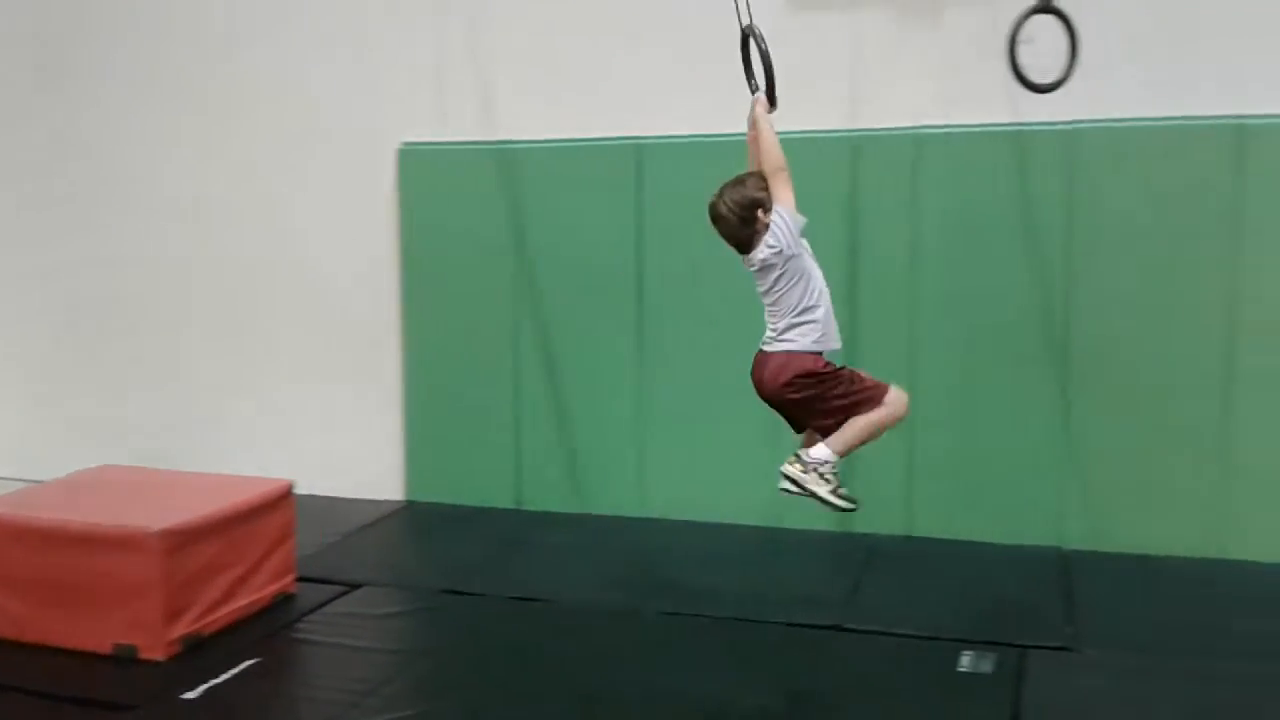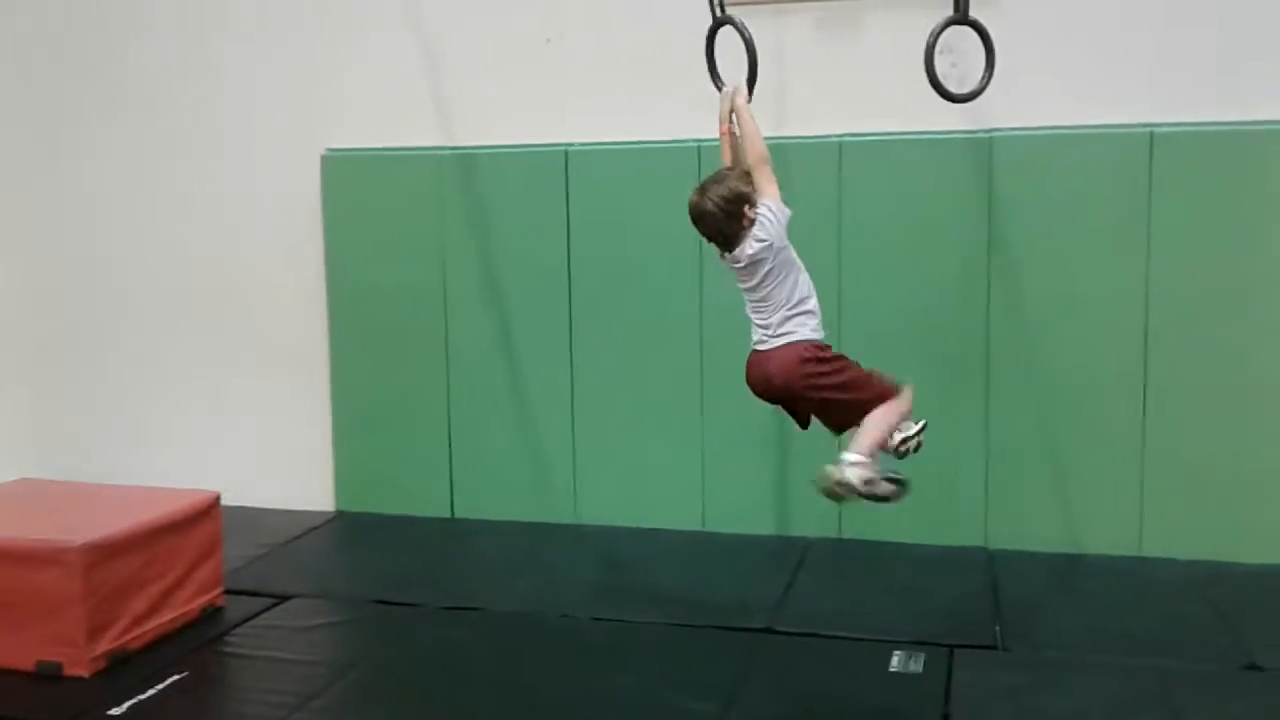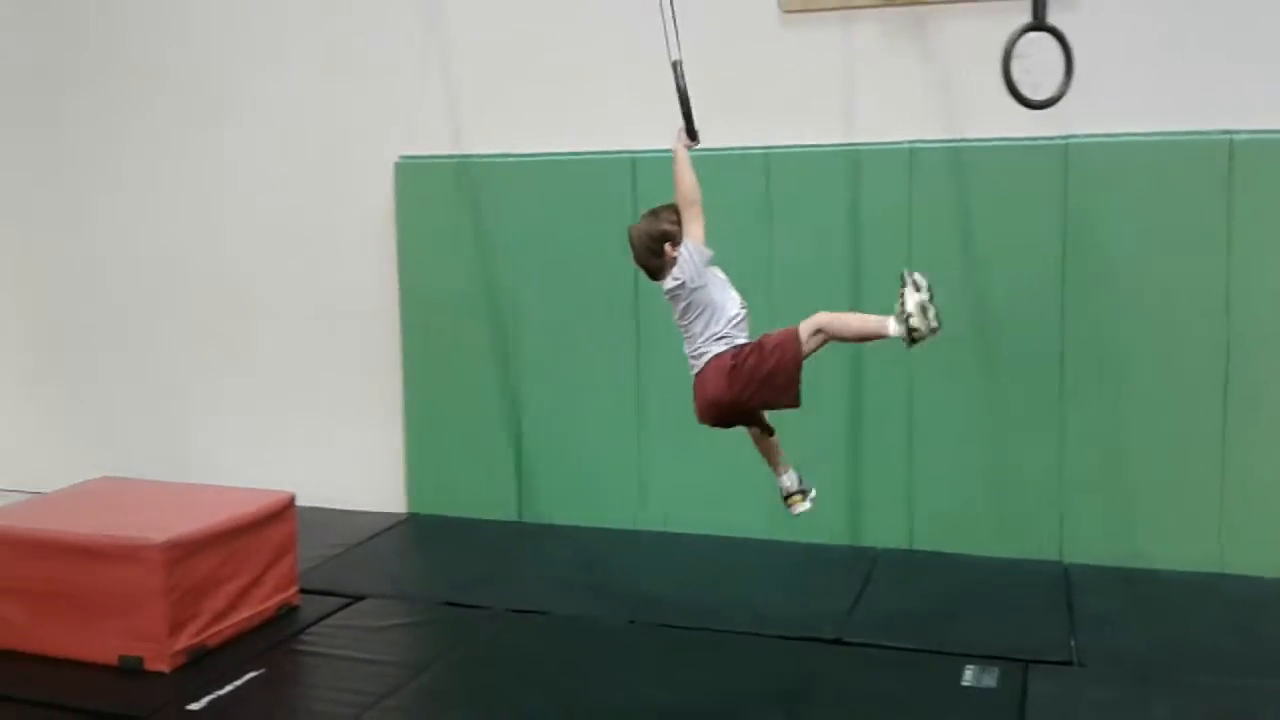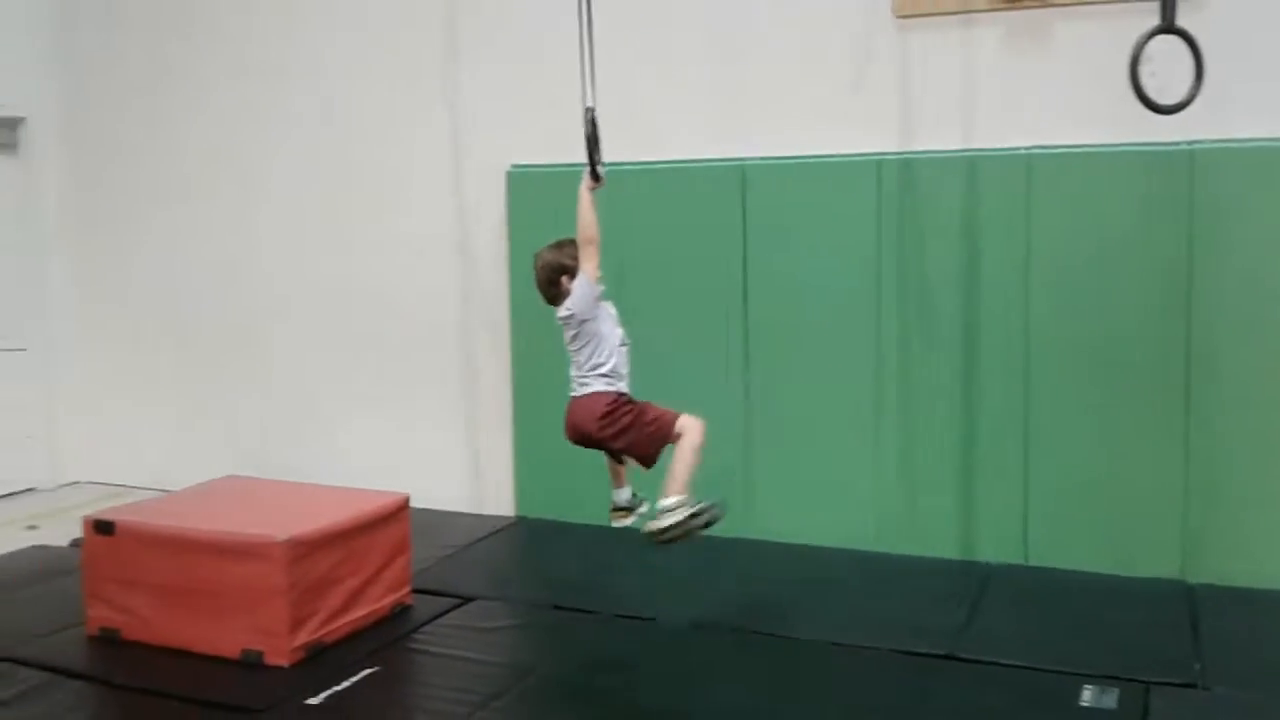
dt=0.5s
person 1, frame 1
left shoulder: (754, 251)
right shoulder: (780, 241)
left elbow: (762, 177)
right elbow: (778, 172)
left wrist: (753, 126)
right wrist: (762, 117)
left hip: (769, 366)
right hip: (794, 369)
right knee: (895, 402)
left ankle: (809, 463)
right ankle: (815, 460)
person 1, frame 2
left shoulder: (730, 250)
right shoulder: (768, 237)
left elbow: (733, 174)
right elbow: (760, 166)
left wrist: (726, 119)
right wrist: (741, 106)
left hip: (760, 367)
right hip: (794, 359)
right knee: (899, 398)
left ankle: (882, 436)
right ankle: (856, 464)
person 1, frame 3
left shoulder: (686, 279)
right shoulder: (686, 274)
left elbow: (687, 211)
right elbow: (691, 207)
left wrist: (683, 152)
right wrist: (681, 151)
left hip: (712, 390)
right hip: (728, 372)
left knee: (756, 414)
right knee: (820, 323)
left ankle: (792, 489)
right ankle: (902, 325)
person 1, frame 4
left shoulder: (578, 308)
right shoulder: (580, 306)
left elbow: (585, 248)
right elbow: (590, 244)
left wrist: (588, 191)
right wrist: (585, 191)
left hip: (583, 412)
right hip: (601, 410)
left knee: (613, 426)
right knee: (691, 426)
left ankle: (622, 503)
right ankle: (671, 509)
